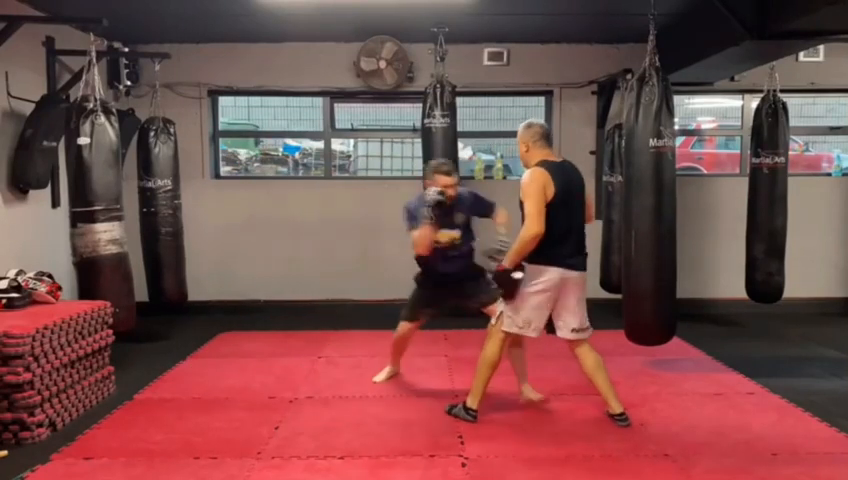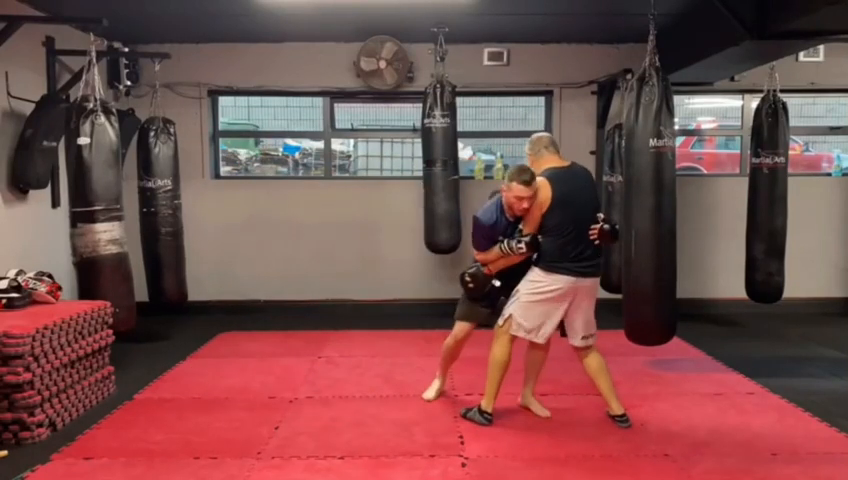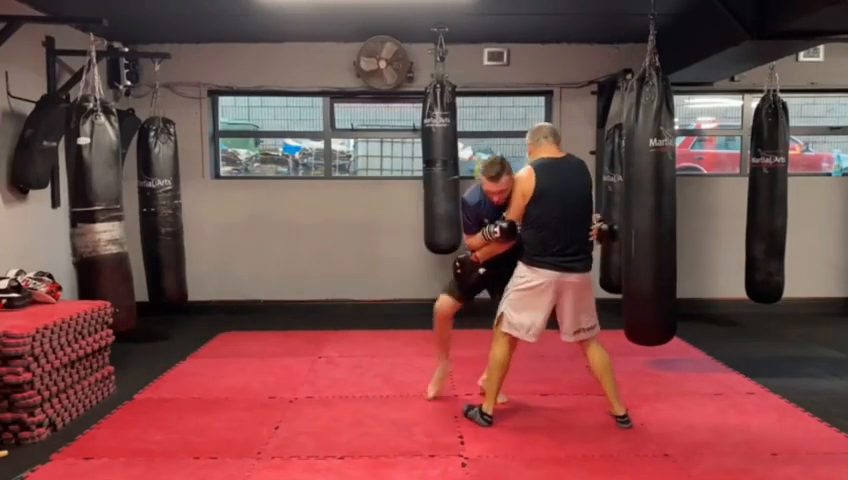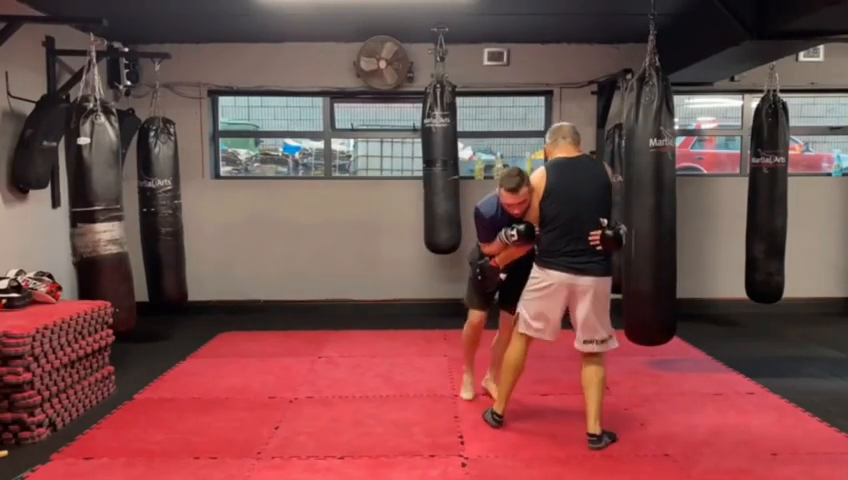
dt=0.5s
person 1, frame 1
left shoulder: (535, 176)
right shoulder: (573, 172)
left elbow: (534, 230)
right elbow: (587, 214)
left wrist: (507, 263)
left hip: (542, 270)
right hip: (574, 271)
left knee: (498, 333)
right knee: (580, 342)
left ankle: (471, 405)
right ankle: (617, 409)
person 1, frame 2
left shoulder: (541, 185)
right shoulder: (585, 176)
left wrist: (488, 270)
left hip: (551, 276)
right hip: (588, 276)
left knee: (504, 333)
right knee: (585, 346)
left ankle: (486, 408)
right ankle: (618, 411)
person 1, frame 3
left shoulder: (528, 175)
right shoulder: (581, 169)
left wrist: (476, 258)
left hip: (537, 270)
right hip: (578, 271)
left knee: (503, 334)
right knee: (588, 340)
left ankle: (487, 409)
right ankle: (620, 411)
person 1, frame 4
left shoulder: (542, 176)
right shoulder: (603, 171)
left wrist: (495, 264)
left hip: (550, 272)
right hip: (594, 275)
left knee: (521, 335)
right knee: (593, 352)
left ankle: (498, 411)
right ankle: (594, 430)
person 2, frame 1
left shoulder: (466, 198)
right shoulder: (416, 207)
left elbow: (499, 213)
right elbow: (421, 248)
right wrist: (429, 213)
left hip: (468, 275)
right hip: (433, 280)
right knee: (404, 332)
left ankle: (524, 385)
right ankle: (393, 367)
person 2, frame 2
right shoulder: (485, 217)
right elbow: (481, 256)
right wrist: (508, 248)
left hip: (521, 274)
right knee: (460, 333)
left ankle: (527, 395)
right ankle: (439, 381)
person 2, frame 3
right shoulder: (472, 200)
right elbow: (471, 243)
right wrist: (489, 233)
left hip: (512, 262)
right knee: (443, 308)
right ankle: (442, 367)
person 2, frame 4
right shoulder: (485, 210)
right elbow: (488, 249)
right wrist: (505, 238)
left hip: (520, 265)
right hip: (487, 262)
left knee: (508, 324)
right knee: (475, 321)
left ankle: (491, 378)
right ankle: (468, 375)
